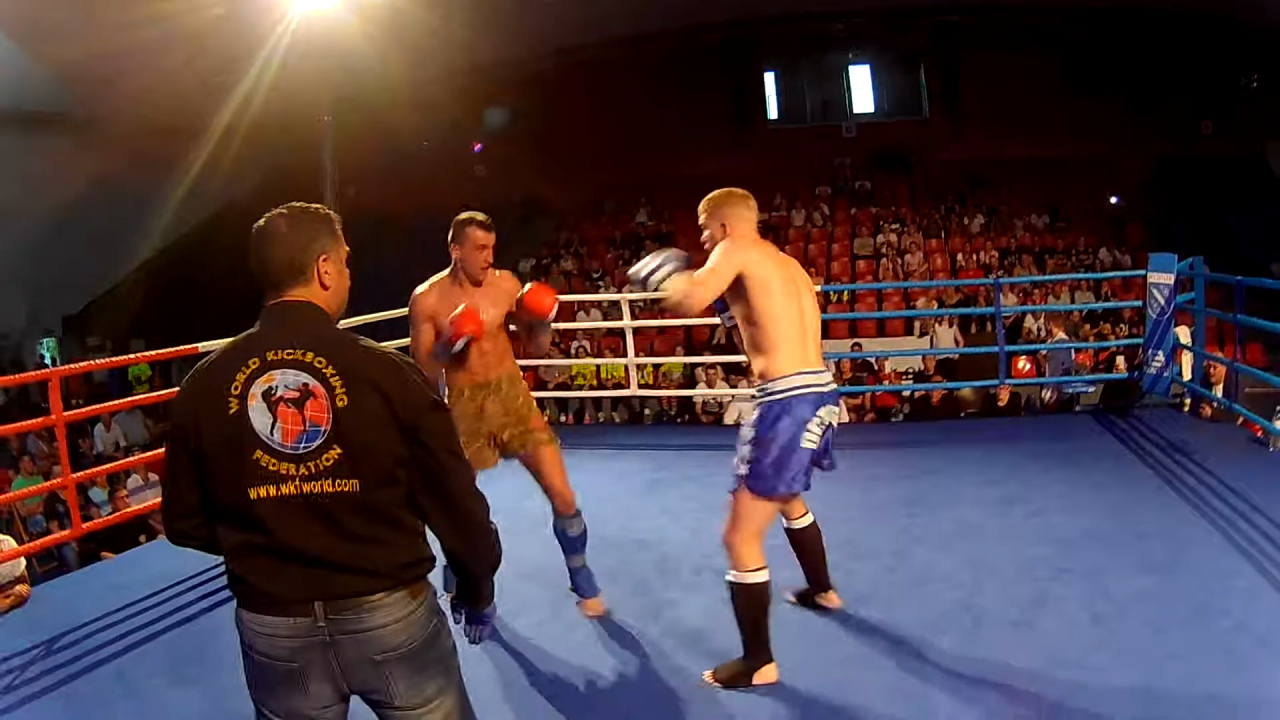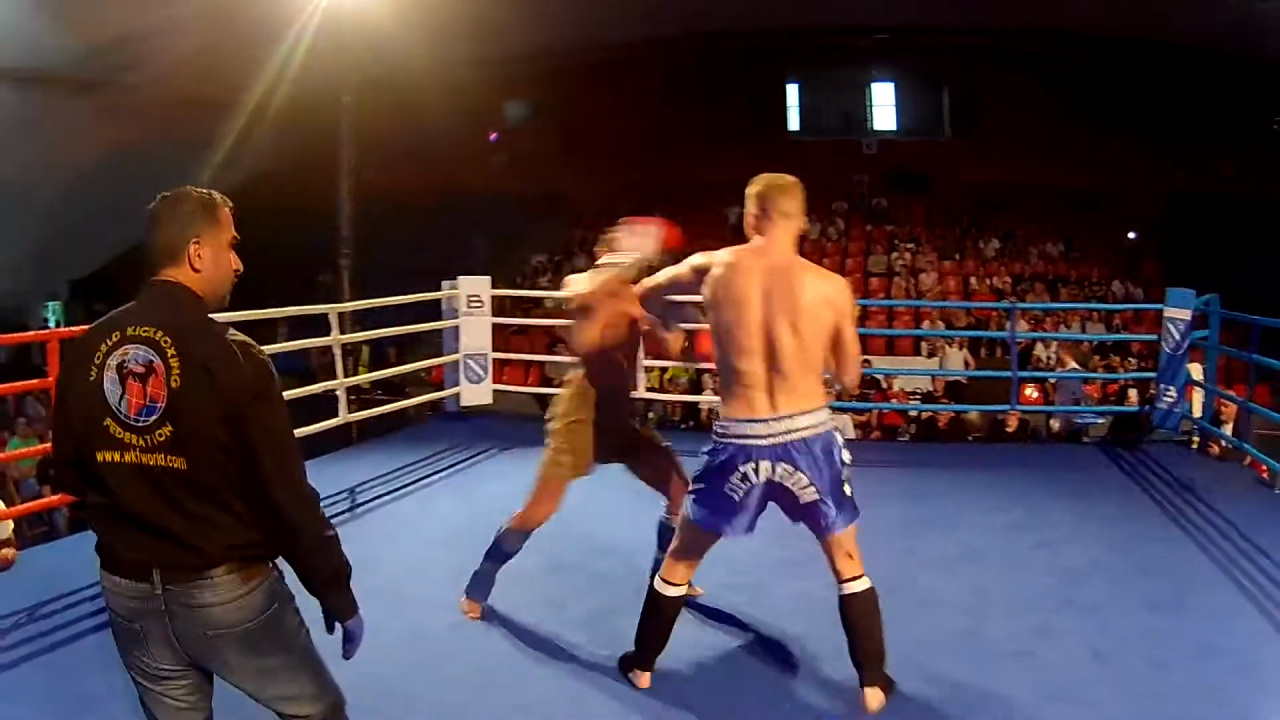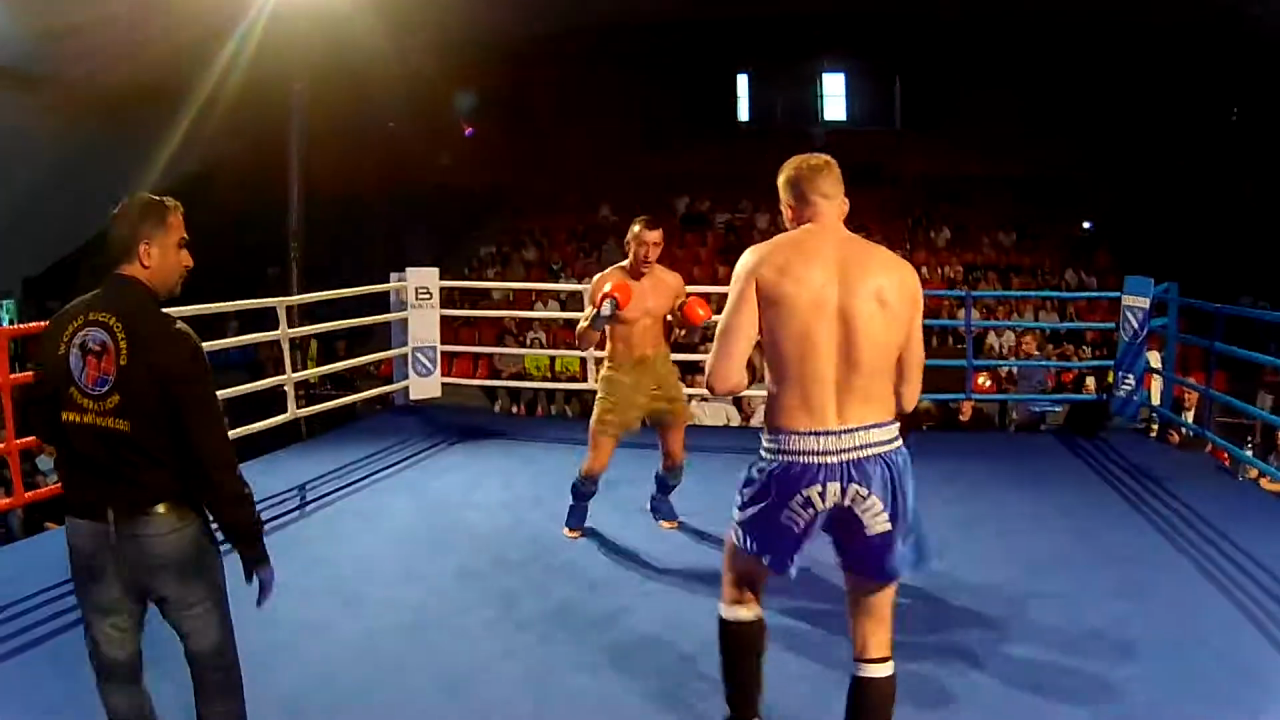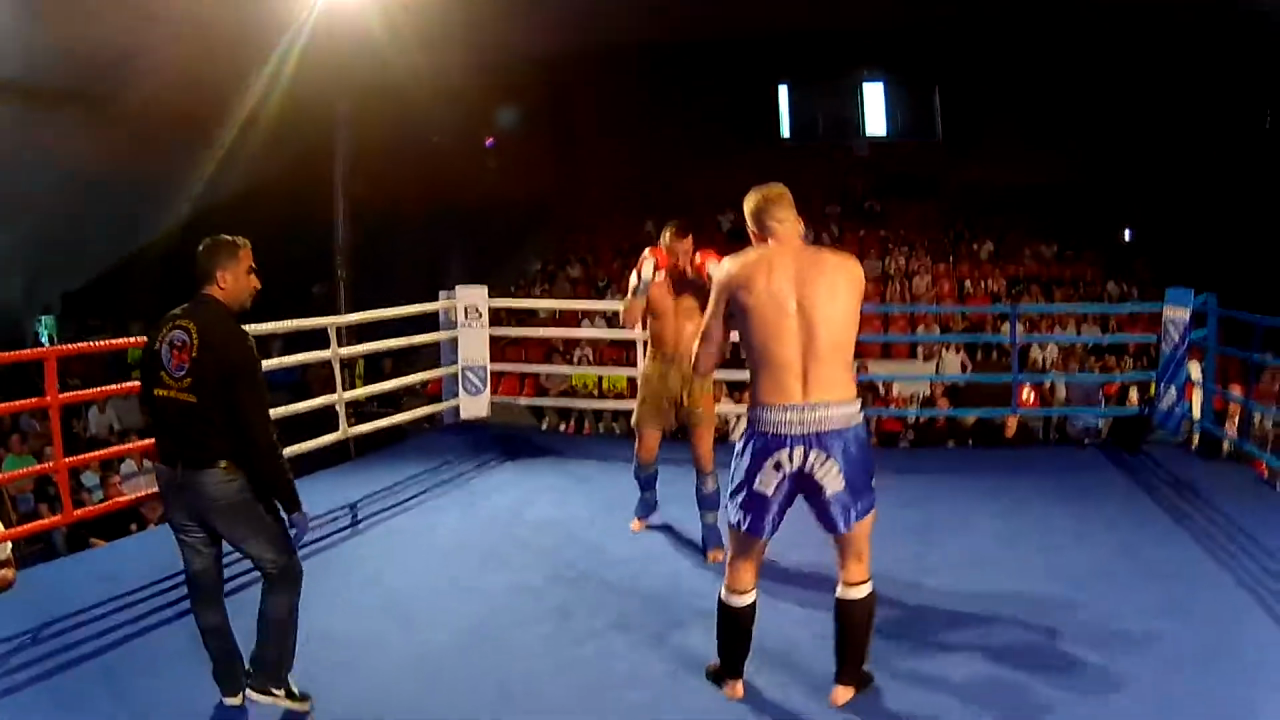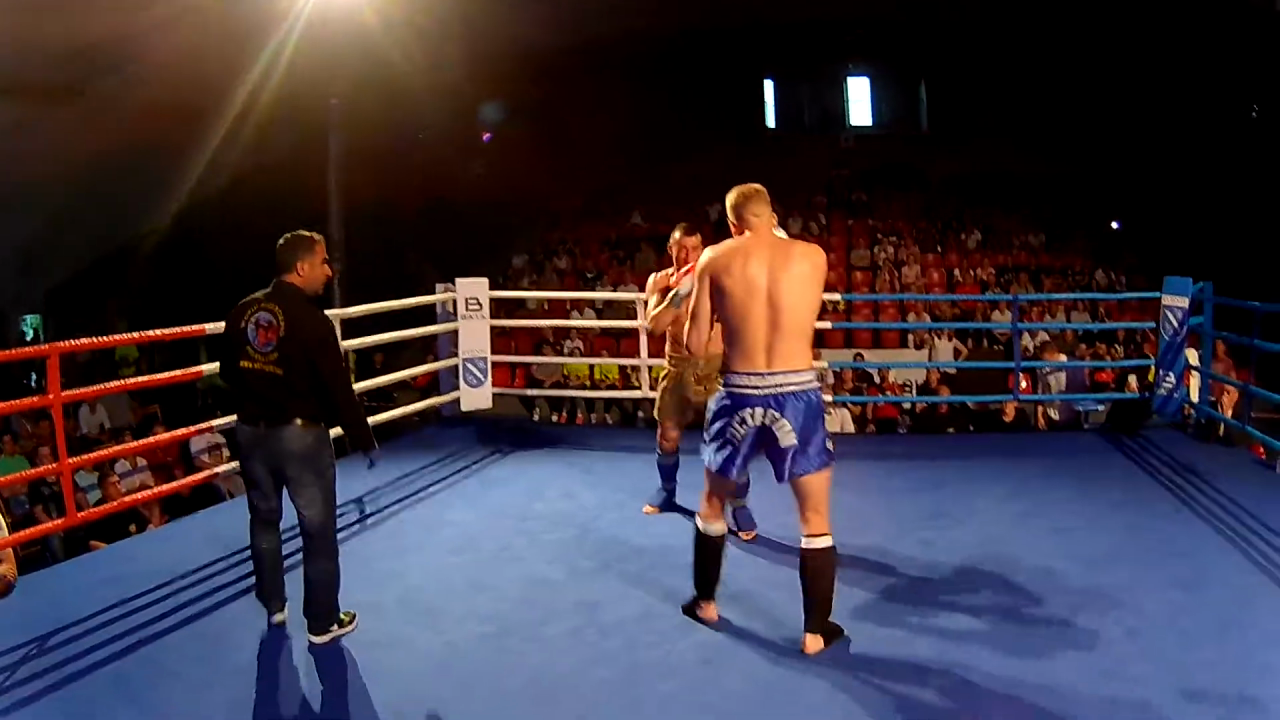
dt=0.7s
person 1, frame 1
left shoulder: (735, 252)
right shoulder: (786, 266)
left elbow: (689, 299)
left wrist: (659, 274)
right wrist: (732, 313)
left hip: (786, 404)
right hip: (818, 396)
left knee: (740, 538)
right knee: (787, 500)
left ankle: (758, 661)
right ankle: (822, 590)
person 1, frame 2
left shoulder: (713, 267)
right shoulder: (832, 288)
left elbow: (648, 294)
right elbow: (849, 375)
left hip: (741, 442)
right hip: (811, 439)
left knee: (681, 557)
right knee: (849, 568)
left ankle: (642, 662)
person 1, frame 3
left shoulder: (762, 261)
right shoulder: (900, 274)
left elbow: (723, 379)
right elbow: (908, 396)
left hip: (794, 463)
right hip: (876, 461)
left knee: (740, 580)
right knee: (873, 635)
person 1, frame 4
left shoulder: (735, 273)
right shoulder: (848, 270)
left elbow: (702, 365)
left hip: (771, 433)
right hip: (840, 430)
left knee: (742, 562)
right knee: (854, 567)
left ankle: (731, 672)
right ankle: (846, 678)
person 1, frame 5
left shoulder: (715, 259)
right shoulder: (813, 257)
left elbow: (697, 346)
left hip: (740, 397)
right hip: (797, 395)
left knee: (714, 503)
right knee: (815, 519)
left ankle: (705, 601)
right ankle: (817, 630)
person 2, frame 1
left shoulder: (204, 385)
right shoulder: (385, 370)
left elbow: (185, 523)
right elbow: (455, 500)
right wrist: (478, 588)
left hip: (274, 628)
right hip: (390, 615)
person 2, frame 2
left shoulder: (87, 351)
right shoulder: (229, 356)
left elbow: (68, 474)
right elbow: (285, 495)
right wrist: (337, 594)
left hip: (129, 590)
right hip: (229, 590)
person 2, frame 3
left shoulder: (62, 328)
right shoulder: (169, 339)
left elbow: (49, 427)
right elbow: (212, 456)
right wrist: (253, 547)
left hip: (87, 530)
right hip: (165, 528)
left knee: (116, 666)
right knee: (211, 660)
person 2, frame 4
left shoulder: (164, 330)
right shoulder: (231, 340)
left elbow: (152, 402)
right elbow: (257, 432)
right wrist: (290, 500)
left hip: (174, 477)
right hip: (227, 479)
left knee: (204, 582)
right knee: (282, 569)
left ankle: (230, 682)
right ankle: (268, 679)
person 2, frame 5
left shoulder: (244, 311)
right shoulder: (312, 322)
left elbow: (229, 372)
right elbow: (339, 392)
right wrist: (366, 442)
left hip: (252, 433)
right hip: (300, 436)
left knee: (264, 519)
right knee: (318, 531)
left ankle: (273, 604)
right ankle: (322, 622)
person 3, frame 1
left shoulder: (505, 284)
right shoulder: (426, 299)
left elbow: (537, 348)
right elbow: (422, 370)
left wrist: (543, 320)
right wrist: (448, 346)
left hip: (512, 397)
right hip: (464, 406)
left knee: (562, 495)
left ankle: (581, 578)
person 3, frame 2
left shoulder: (631, 297)
right shoulder: (582, 285)
left elbow: (667, 345)
right elbow: (580, 301)
right wrist: (624, 261)
left hip: (619, 415)
right hip: (584, 410)
left knee: (678, 490)
right knee: (536, 515)
right ankle: (483, 578)
person 3, frame 3
left shoulder: (673, 282)
right shoulder: (605, 282)
left elbow: (684, 329)
right elbow: (583, 341)
left wrist: (695, 325)
right wrist: (599, 317)
left hip: (661, 371)
right hip: (620, 374)
left knee: (675, 457)
right knee: (595, 466)
left ankle: (660, 500)
right ankle: (578, 511)
person 3, frame 4
left shoulder: (705, 273)
right shoulder: (643, 274)
right elbow: (628, 321)
right wrist: (643, 282)
left hip: (696, 371)
right hip: (658, 370)
left knee: (703, 458)
right knee: (645, 452)
left ankle: (712, 532)
right ankle: (647, 500)
person 3, frame 5
right shoulder: (659, 281)
right elbow: (653, 326)
right wrist: (678, 293)
left hip: (714, 366)
right hip: (678, 368)
right knee: (667, 438)
left ankle: (740, 508)
right ankle: (667, 490)
